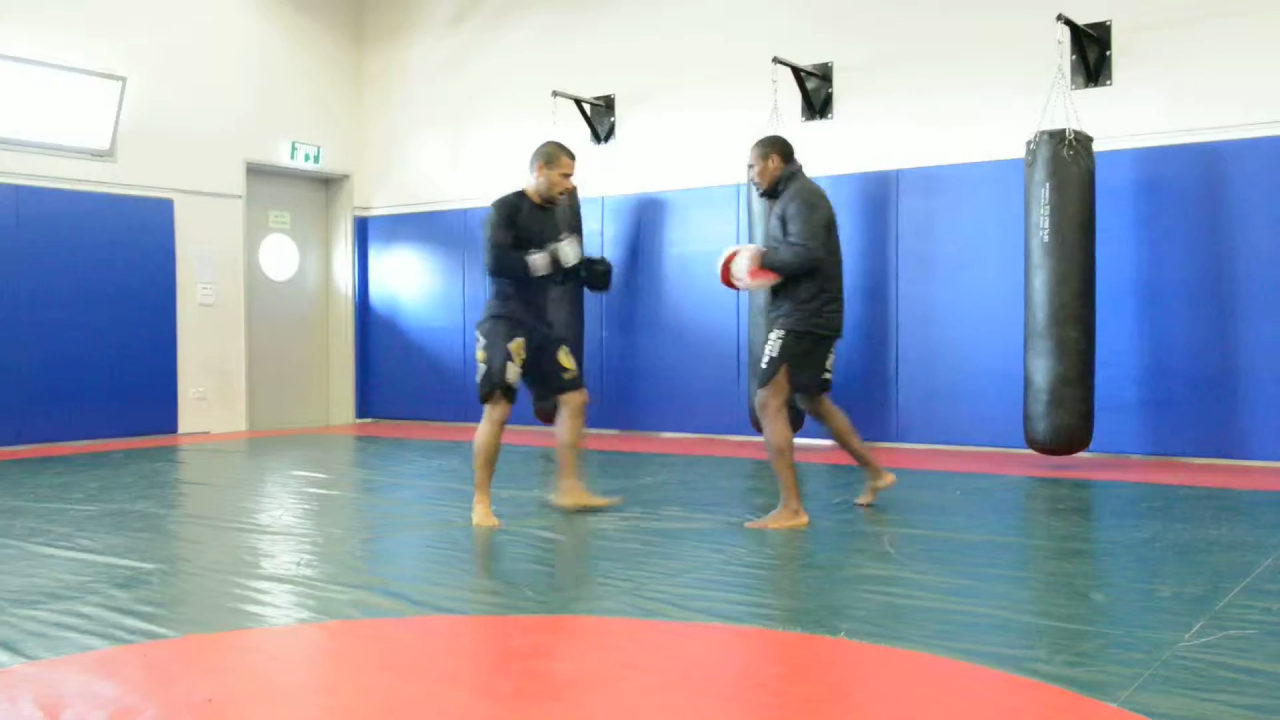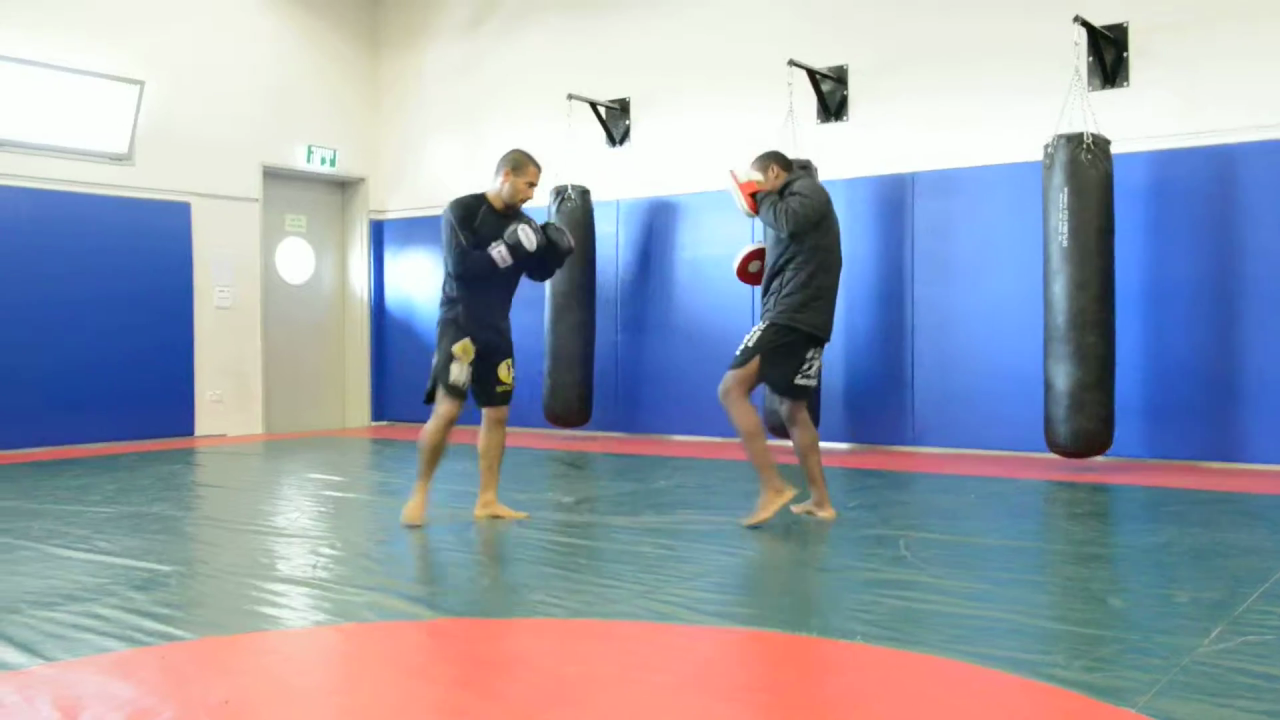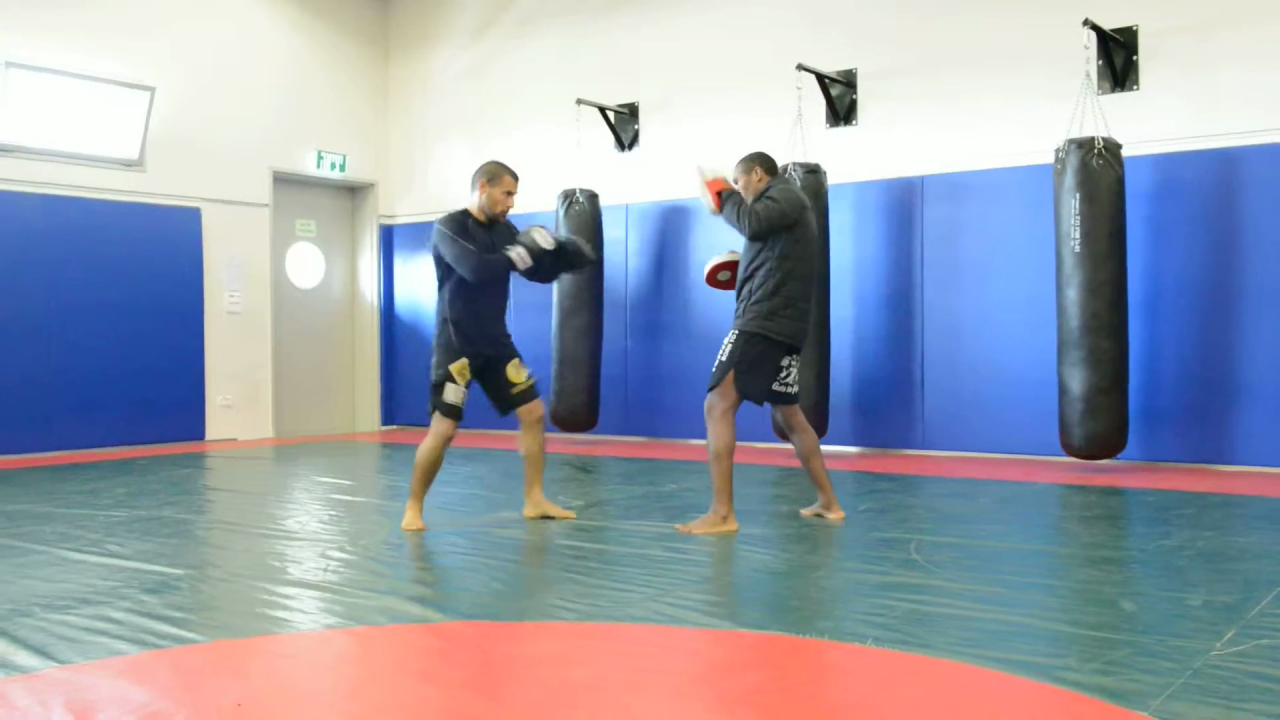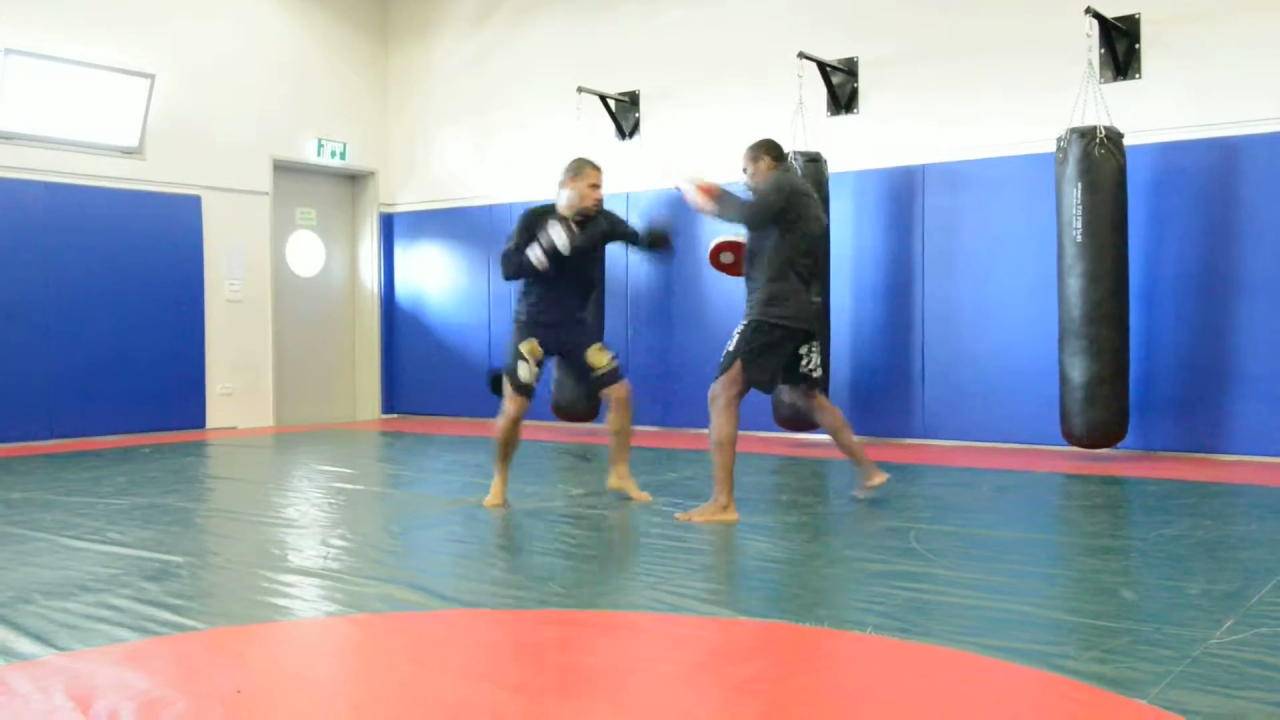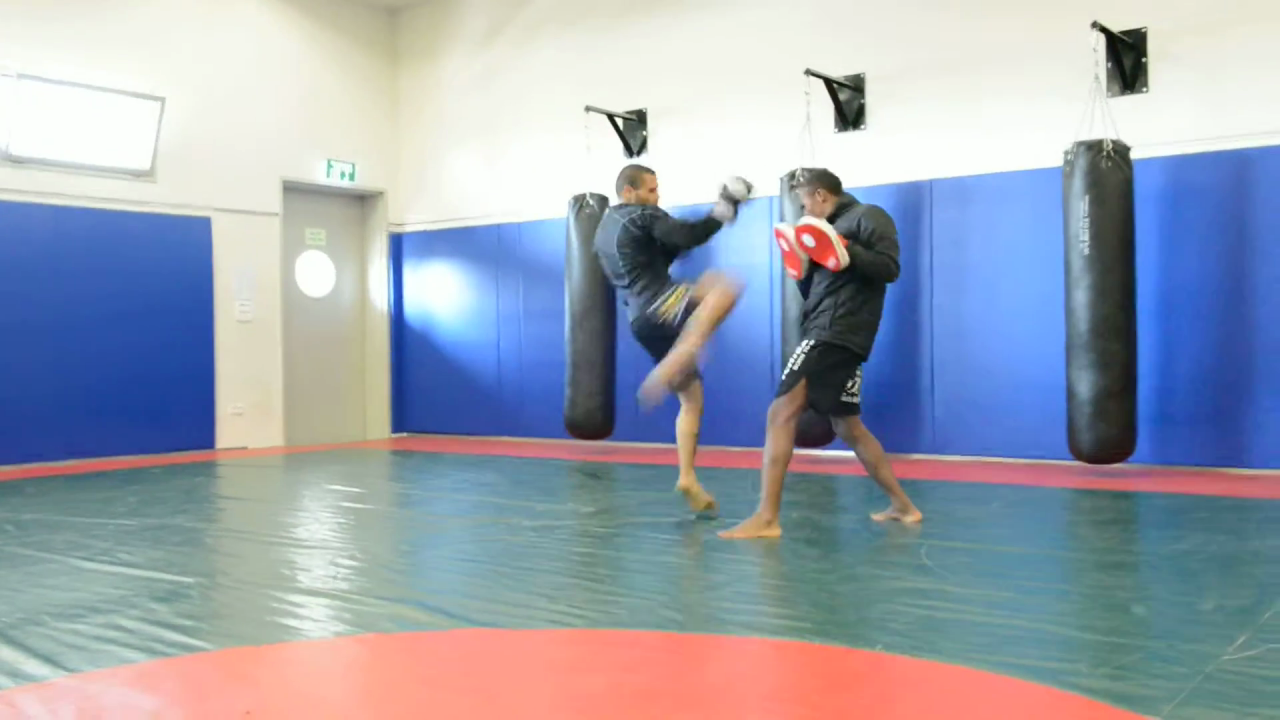
dt=0.4s
person 1, frame 1
left shoulder: (802, 196)
right shoulder: (789, 197)
left elbow: (808, 255)
left wrist: (766, 259)
right wrist: (763, 263)
left hip: (803, 318)
right hip: (803, 316)
left knee: (768, 402)
right knee: (814, 400)
left ankle: (790, 508)
right ankle: (875, 472)
person 1, frame 2
left shoulder: (808, 189)
right shoulder: (802, 196)
left elbow: (788, 221)
left wrist: (759, 199)
right wrist: (768, 266)
left hip: (792, 316)
right hip: (808, 318)
left knee: (732, 389)
right knee: (793, 409)
left ankle: (772, 486)
right ankle: (820, 499)
person 1, frame 3
left shoulder: (785, 195)
right shoulder: (785, 203)
left elbow: (753, 225)
left wrist: (726, 197)
right wrist: (742, 273)
left hip: (762, 323)
right hip: (786, 326)
left knee: (718, 405)
right knee: (788, 413)
left ankle: (722, 513)
right ankle: (828, 502)
person 1, frame 4
left shoulder: (783, 185)
right shoulder: (805, 197)
left elbow: (752, 212)
left wrist: (713, 199)
right wrist: (750, 257)
left hip: (771, 313)
right hip: (804, 314)
left knee: (722, 396)
right knee: (812, 397)
left ankle: (722, 503)
right ankle: (869, 471)
person 1, frame 5
left shoulder: (868, 217)
right shoulder: (826, 230)
left elbow: (889, 268)
right elbow: (816, 293)
left wrist: (846, 253)
right wrist: (802, 264)
left hip: (835, 335)
right hip: (829, 335)
left knee: (781, 414)
right knee: (849, 425)
left ankle: (766, 518)
right ankle: (902, 505)
person 2, frame 1
left shoulder: (553, 212)
right shoulder: (505, 209)
right elbow: (498, 264)
left wrist: (575, 269)
right wrist: (550, 258)
left hip: (539, 324)
right hip: (505, 323)
left knee: (575, 398)
right knee: (497, 412)
left ankle: (569, 488)
right ankle: (481, 502)
person 2, frame 2
left shoulder: (519, 221)
right shoulder: (460, 210)
left elbow: (539, 271)
right elbow: (460, 266)
left wrist: (556, 248)
right wrist: (509, 248)
left hip: (497, 328)
right hip: (460, 324)
left knee: (497, 415)
right knee: (447, 411)
left ankle: (488, 499)
right ankle: (420, 492)
person 2, frame 3
left shoulder: (501, 229)
right shoulder: (449, 227)
left elbow: (538, 272)
right elbow: (477, 270)
right wrist: (526, 251)
left hip: (497, 341)
right hip: (457, 343)
left knee: (534, 414)
right knee: (443, 429)
left ankle: (535, 501)
right ankle: (413, 507)
person 2, frame 4
left shoulder: (600, 221)
right shoulder: (535, 220)
left elbow: (637, 237)
right elbow: (509, 268)
left wrist: (654, 238)
right wrist: (546, 246)
left hip: (575, 326)
right hip: (534, 325)
left knee: (620, 394)
right knee: (513, 410)
left ankle: (620, 473)
right ankle: (500, 481)
person 2, frame 5
left shoulder: (605, 229)
right shoulder: (639, 214)
right elbow: (687, 236)
right wrist: (728, 204)
left hip: (645, 317)
right hip: (659, 302)
left knee: (693, 398)
right knee: (724, 290)
left ankle: (688, 479)
right ankle: (676, 363)
